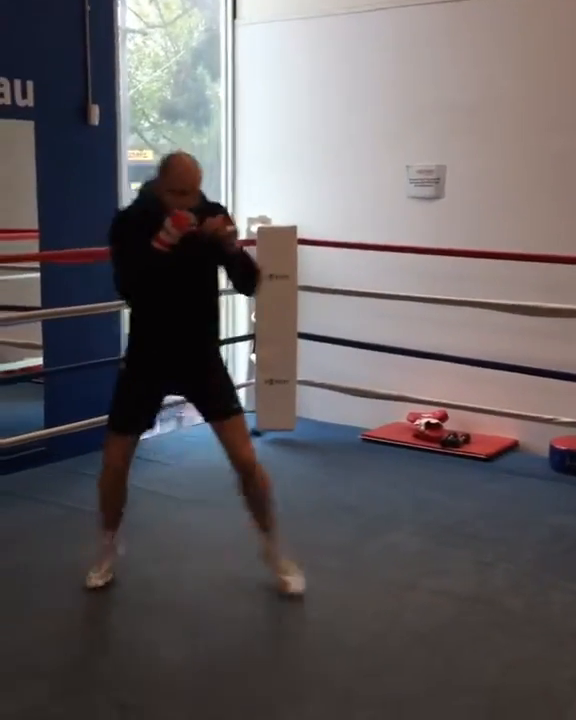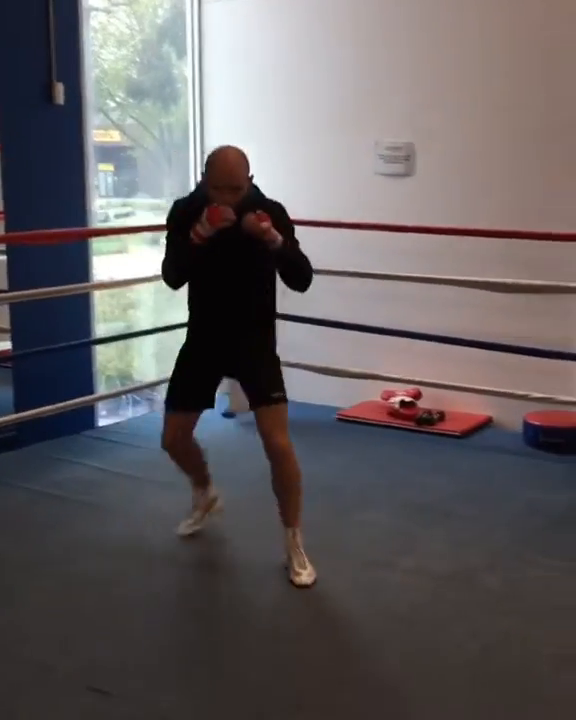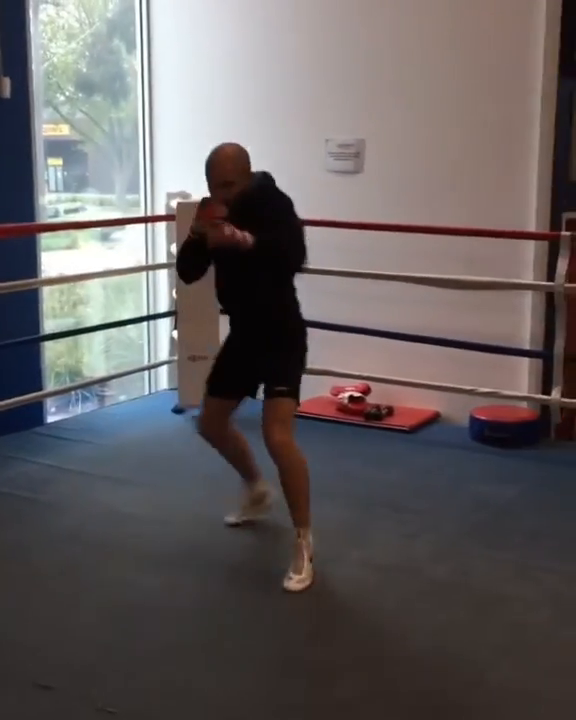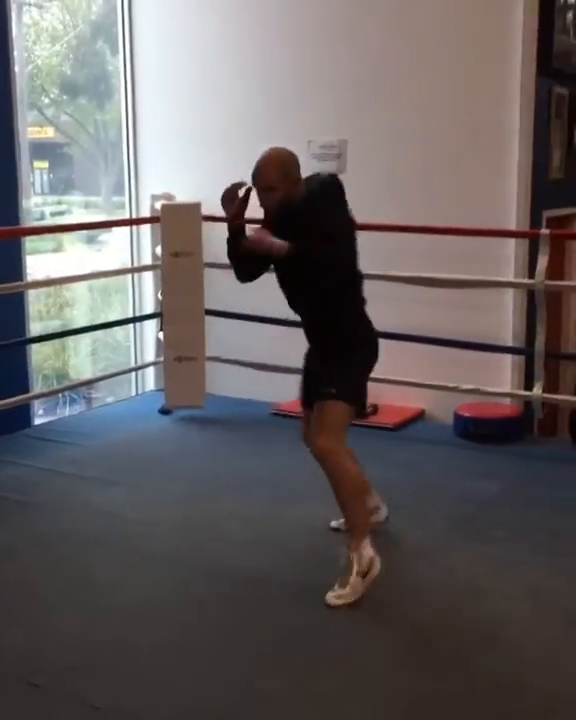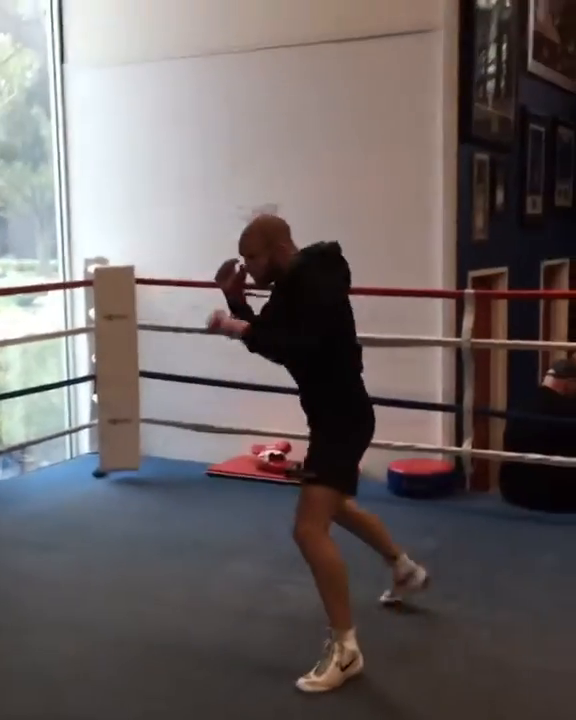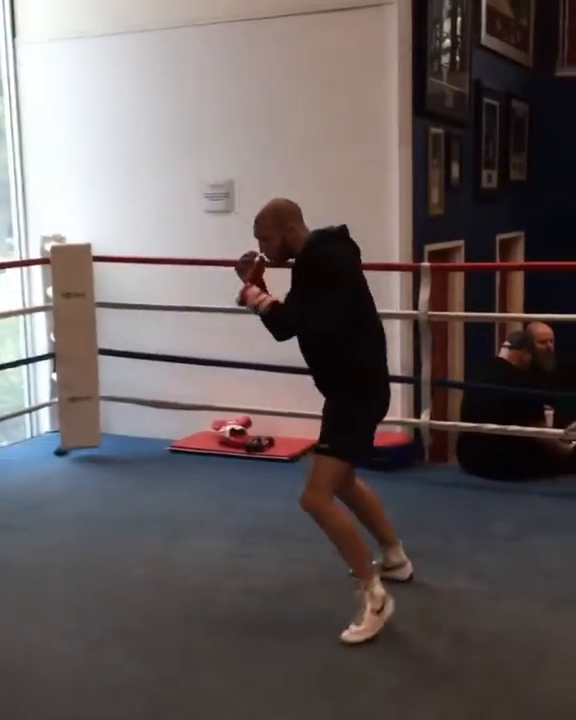
dt=0.4s
person 1, frame 1
left shoulder: (212, 216)
right shoulder: (130, 225)
left elbow: (248, 285)
right elbow: (129, 289)
left wrist: (232, 248)
right wrist: (156, 248)
left hip: (203, 356)
right hip: (148, 359)
left knee: (245, 458)
right knee: (115, 461)
left ankle: (274, 550)
right ankle: (109, 549)
person 1, frame 2
left shoulder: (270, 213)
right shoulder: (185, 212)
left elbow: (300, 280)
right elbow: (172, 277)
left wrist: (276, 242)
right wrist: (195, 239)
left hip: (255, 340)
right hip: (202, 338)
left knee: (278, 445)
right knee: (174, 439)
left ankle: (294, 544)
right ankle: (206, 496)
person 1, frame 3
left shoulder: (273, 205)
right shoulder: (214, 212)
left elbow: (295, 255)
right elbow: (187, 273)
left wrist: (245, 241)
right wrist: (198, 237)
left hip: (281, 335)
right hip: (242, 332)
left knee: (279, 438)
right knee: (212, 423)
left ankle: (303, 544)
right ankle: (256, 490)
person 1, frame 4
left shoulder: (326, 211)
right shoulder: (280, 221)
left elbow: (339, 271)
right elbow: (246, 272)
left wrist: (280, 248)
right wrist: (236, 225)
left hip: (350, 341)
right hip: (324, 339)
left knee: (328, 443)
right knee: (314, 433)
left ankle: (362, 556)
right ankle: (367, 504)
person 1, frame 5
left shoulder: (313, 287)
right shoulder: (289, 289)
left elbow: (296, 349)
right elbow: (270, 332)
left wrist: (239, 330)
right wrist: (234, 297)
left hip: (339, 417)
right hip: (331, 415)
left knee: (309, 529)
right knee: (335, 504)
left ankle: (344, 648)
right ankle: (405, 569)
person 1, frame 6
left shoulder: (331, 260)
right shoulder: (307, 264)
left elbow: (323, 327)
right elbow: (285, 329)
left wrist: (266, 305)
right wrist: (257, 289)
left hip: (359, 390)
right hip: (347, 388)
left knee: (317, 497)
right knee: (342, 481)
left ankle: (374, 596)
right ankle: (395, 558)
